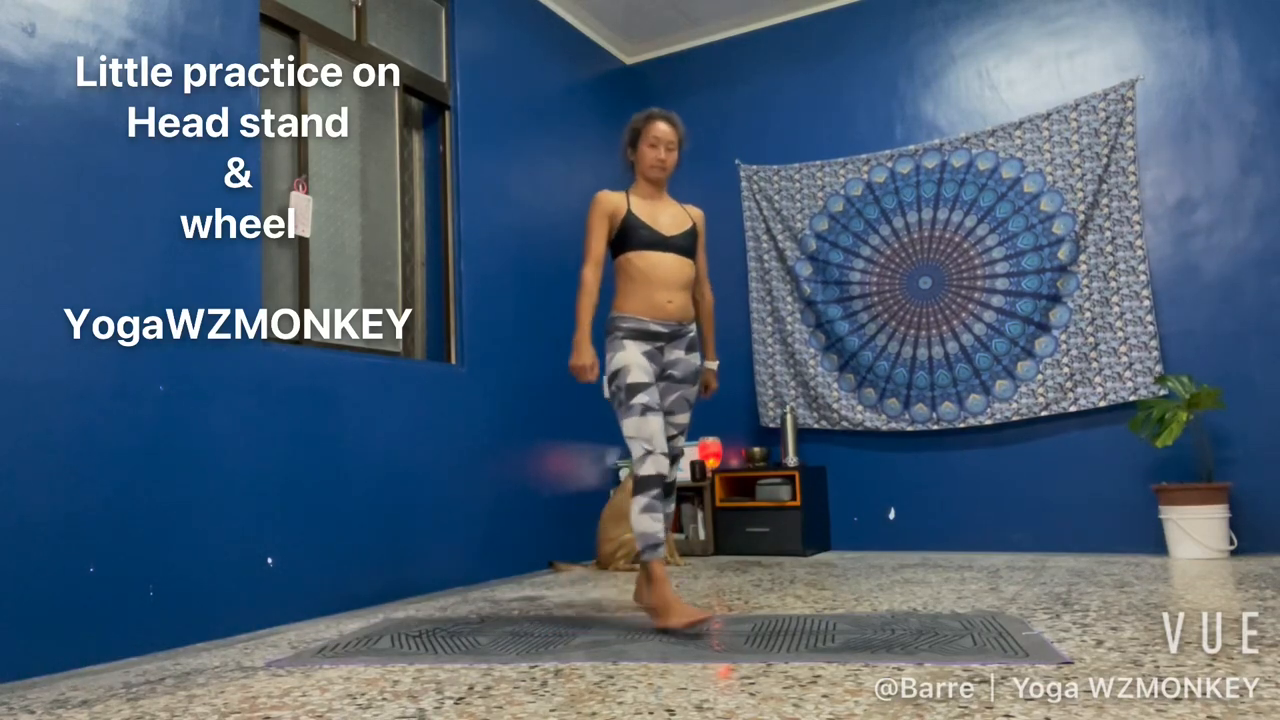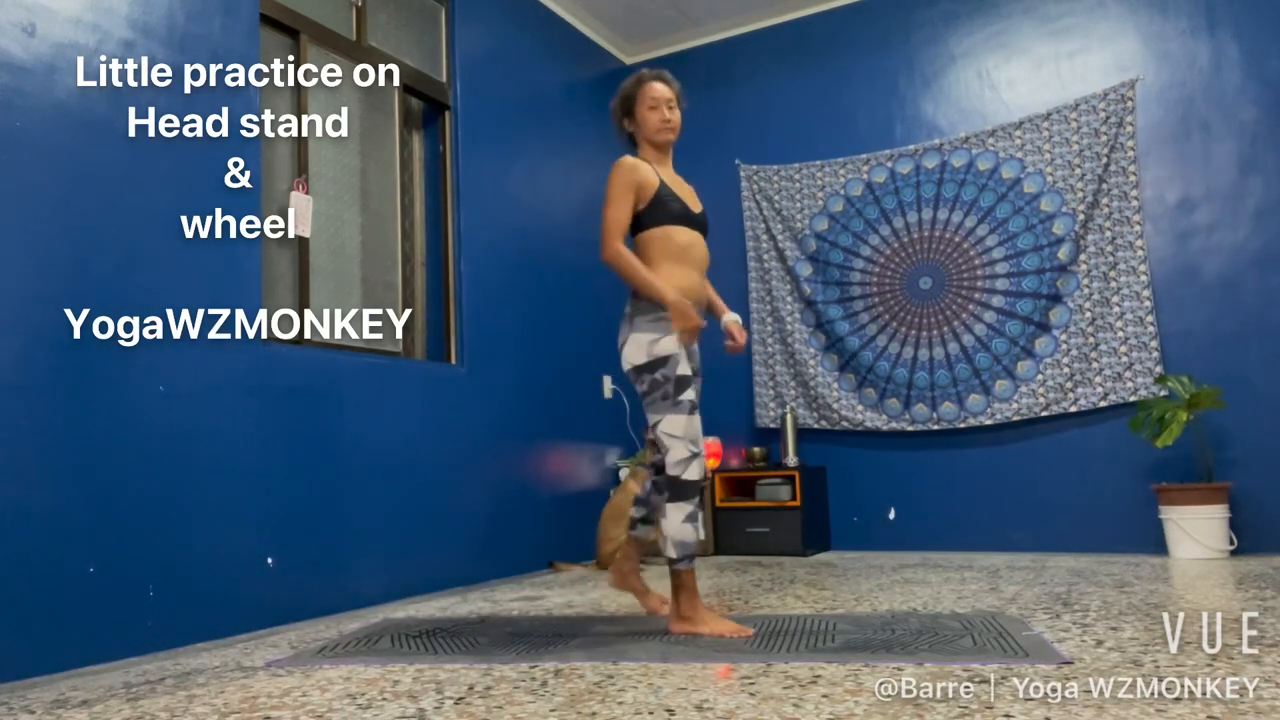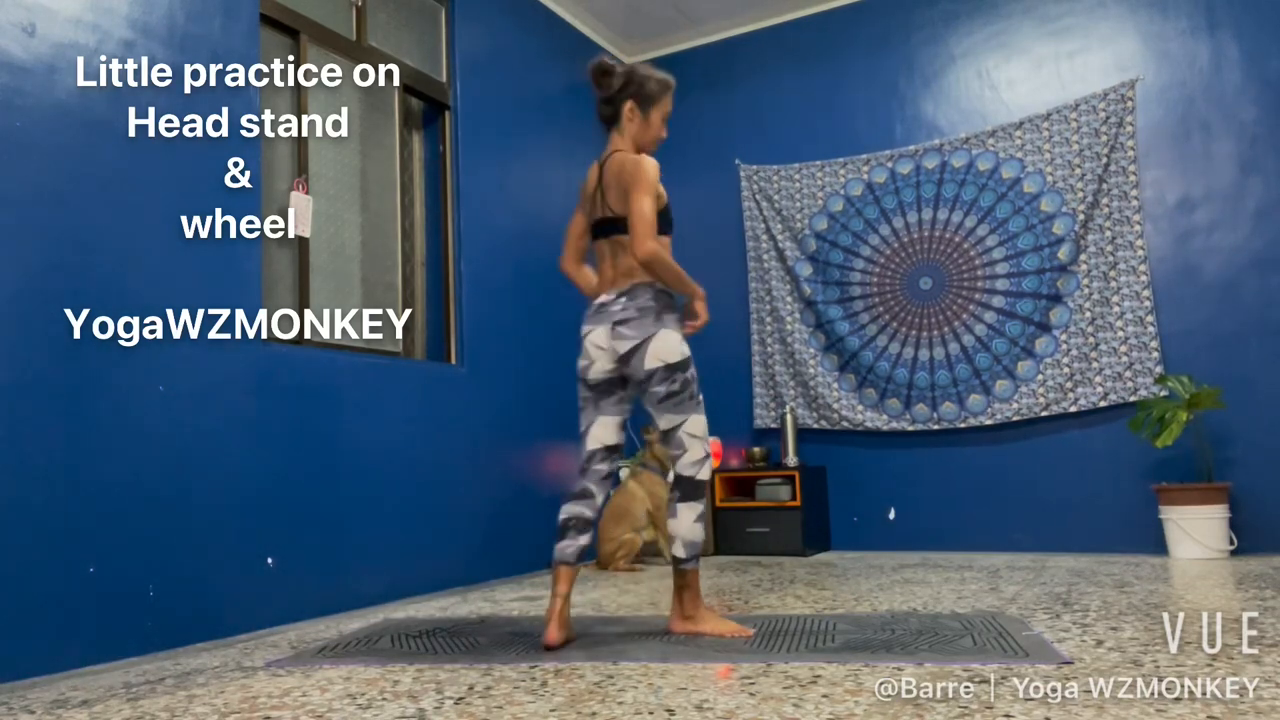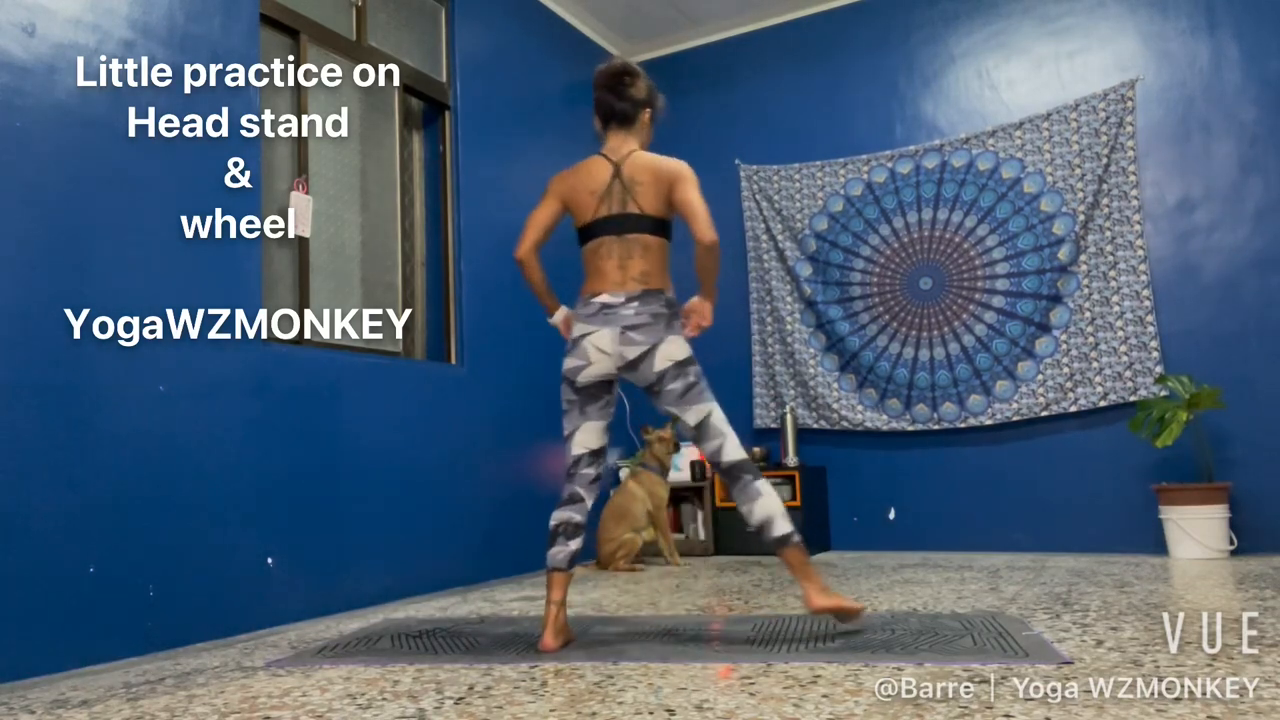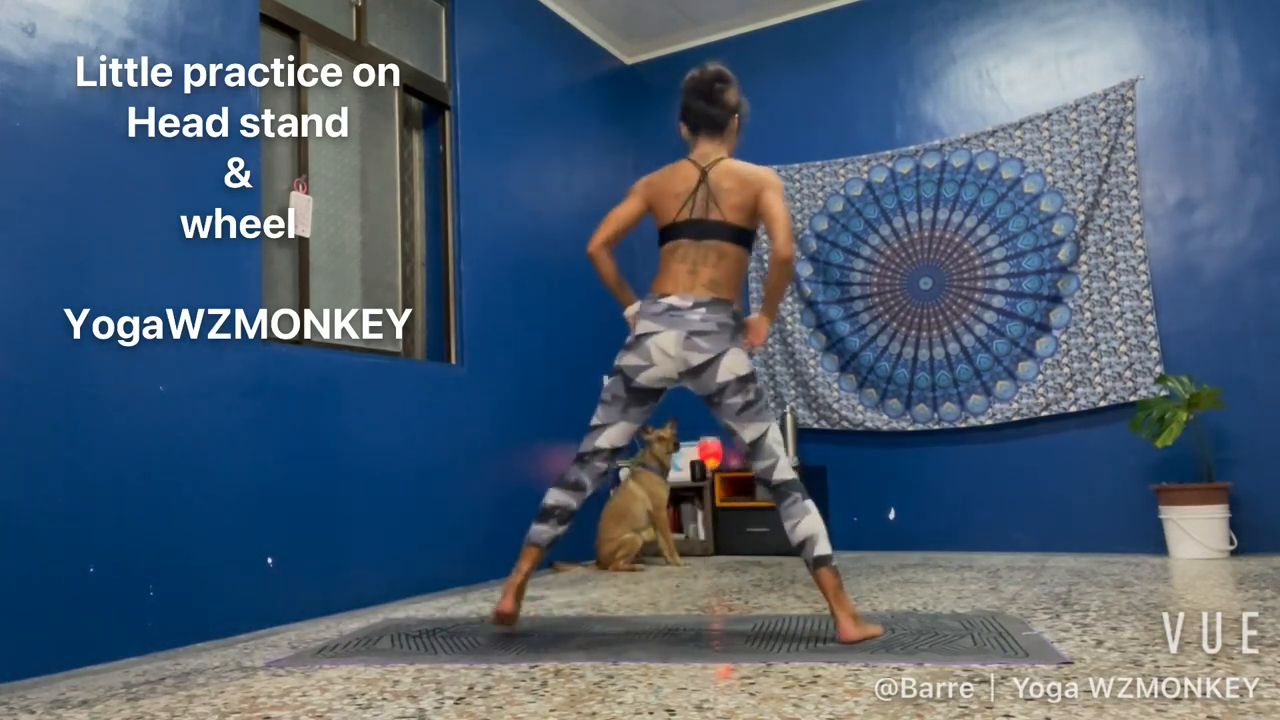
dt=0.5s
person 1, frame 1
left shoulder: (693, 216)
right shoulder: (609, 203)
right elbow: (589, 273)
left wrist: (709, 358)
right wrist: (581, 342)
left hip: (682, 343)
right hip: (631, 338)
left knee: (668, 468)
right knee: (649, 461)
left ankle: (645, 582)
right ankle: (661, 598)
person 1, frame 2
left shoulder: (685, 187)
right shoulder: (630, 169)
right elbow: (612, 248)
left wrist: (726, 313)
right wrist: (673, 303)
left hip: (681, 329)
right hip: (655, 327)
left knee: (672, 461)
right knee: (685, 462)
left ankle: (628, 563)
right ankle: (688, 608)
person 1, frame 3
left shoulder: (591, 180)
right shoulder: (640, 167)
left elbow: (571, 261)
right elbow: (646, 250)
right wrist: (695, 295)
left hip: (599, 327)
right hip: (648, 321)
left knee: (594, 472)
right knee: (692, 463)
left ankle: (558, 615)
right ankle: (688, 607)
person 1, frame 4
left shoulder: (569, 180)
right shoulder: (671, 170)
left elbow: (524, 253)
right elbow: (707, 239)
left wrist: (557, 313)
right wrist: (707, 299)
left hip: (590, 330)
right hip: (651, 327)
left knee: (580, 476)
right knee: (732, 458)
left ankle: (554, 622)
right ankle: (811, 585)
person 1, frame 5
left shoulder: (654, 182)
right shoulder: (758, 179)
left elbow: (597, 246)
right elbow: (783, 253)
left wrist: (631, 308)
right wrist: (766, 315)
left hip: (656, 332)
right hip: (716, 336)
left knee: (590, 461)
right knee: (782, 476)
left ankle: (513, 590)
right ankle: (844, 616)
